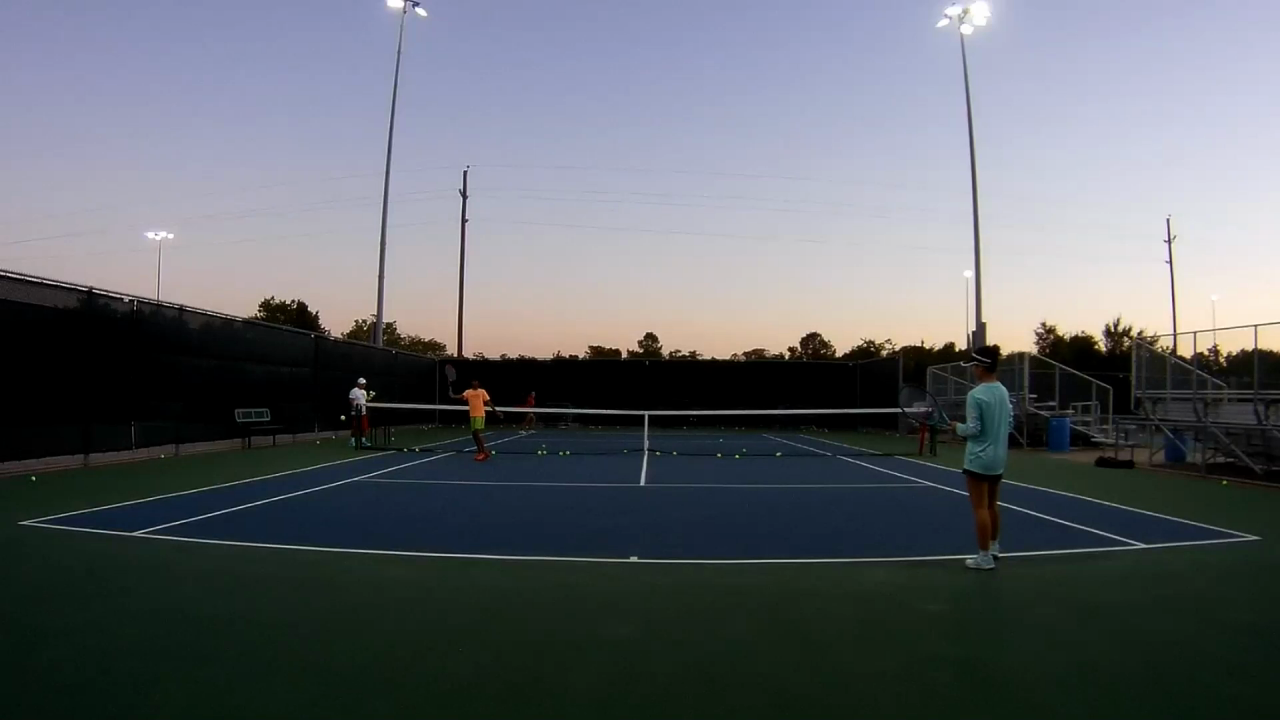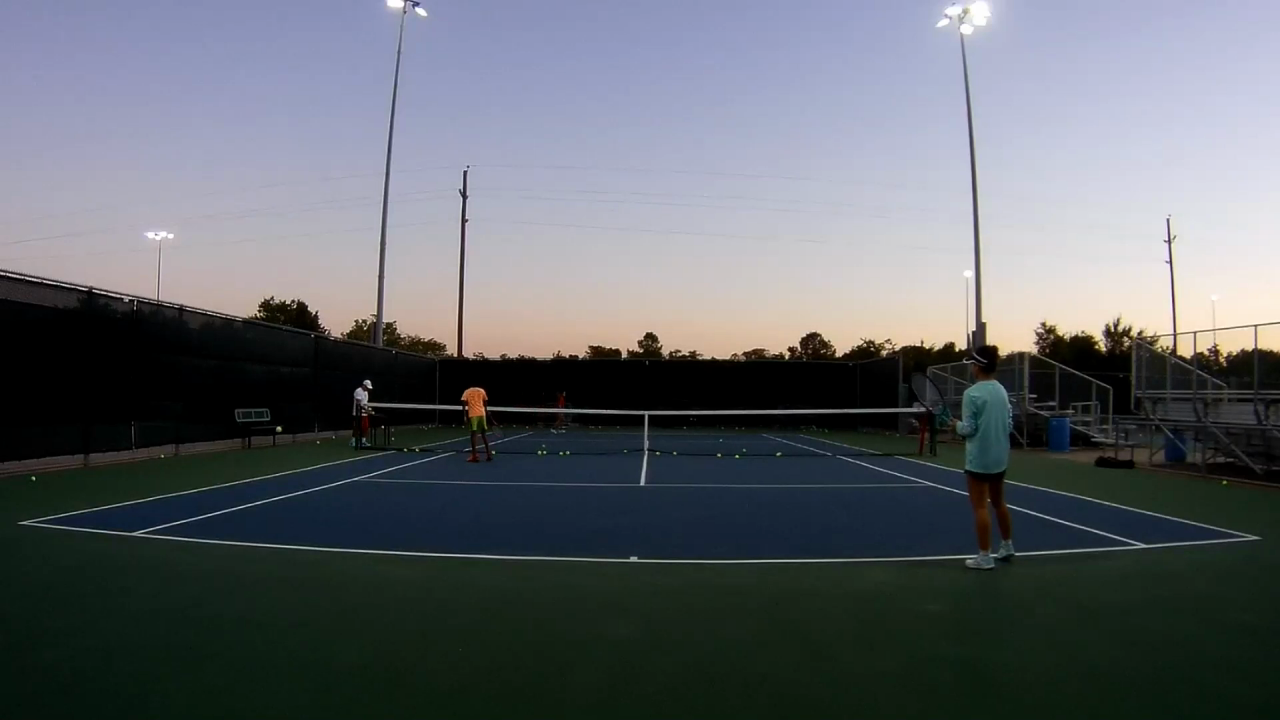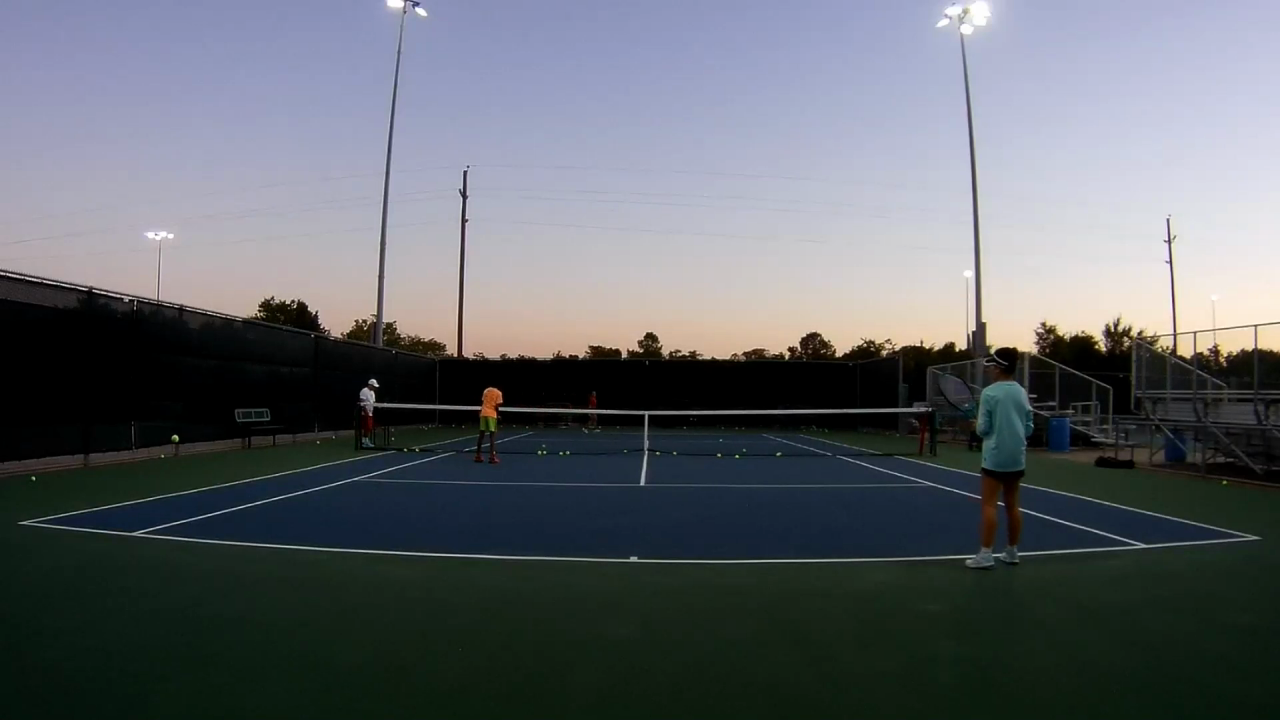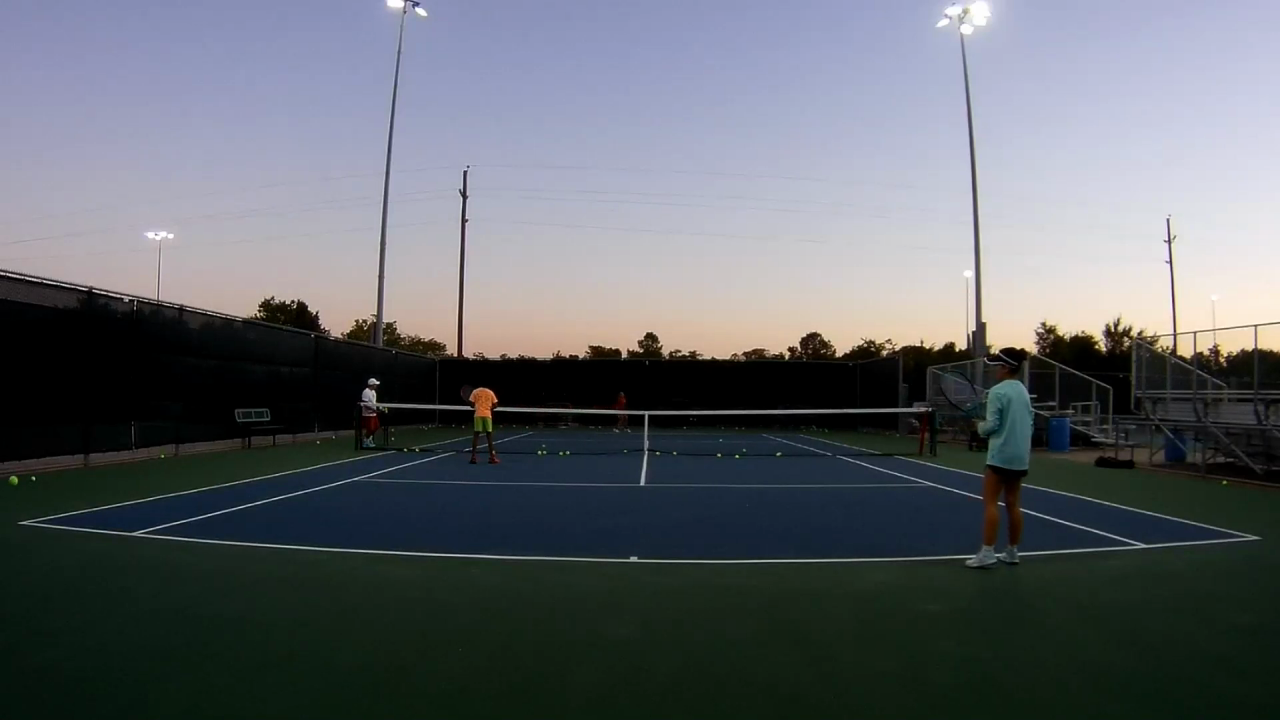
dt=0.7s
person 1, frame 1
left shoulder: (976, 395)
right shoulder: (1003, 391)
left elbow: (973, 429)
right elbow: (1009, 424)
left wrist: (957, 427)
left hip: (979, 459)
right hip: (998, 458)
left knee: (980, 508)
right knee: (992, 505)
left ankle: (984, 557)
right ankle: (993, 547)
person 1, frame 2
left shoulder: (972, 393)
right shoulder: (1001, 391)
left elbow: (968, 429)
right elbow: (1009, 424)
left wrist: (956, 425)
left hip: (979, 458)
right hip: (1000, 456)
left knee: (980, 508)
right knee: (999, 503)
left ankle: (984, 557)
right ankle: (1007, 545)
person 1, frame 3
left shoulder: (989, 393)
right shoulder: (1022, 392)
left elbow: (983, 428)
right elbow: (1029, 427)
left wrist: (977, 425)
left hip: (995, 456)
right hip: (1016, 456)
left knee: (989, 505)
right knee: (1012, 505)
left ankle: (985, 554)
right ankle: (1012, 551)
person 1, frame 4
left shoulder: (998, 391)
right shoulder: (1023, 391)
left elbow: (992, 425)
right elbow: (1029, 425)
left wrist: (980, 427)
left hip: (1001, 455)
right hip: (1020, 456)
left knee: (991, 503)
right knee: (1013, 504)
left ankle: (987, 552)
right ankle: (1012, 551)
